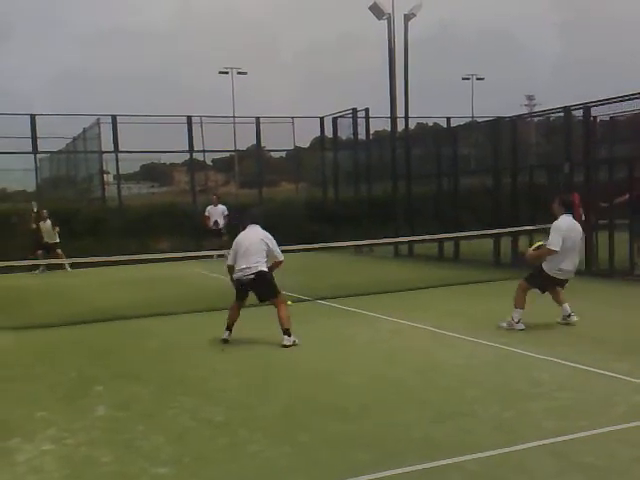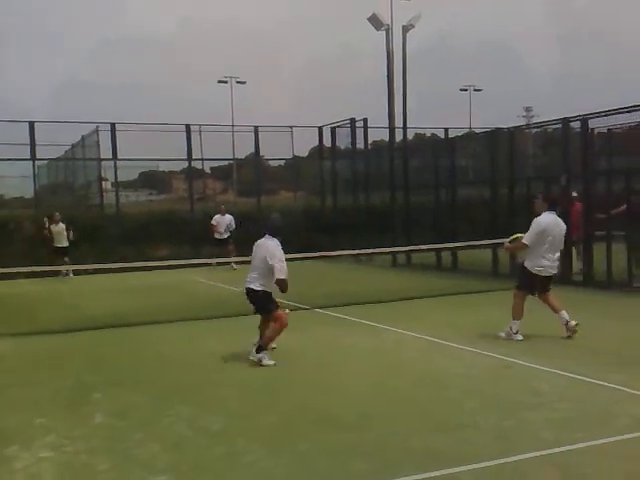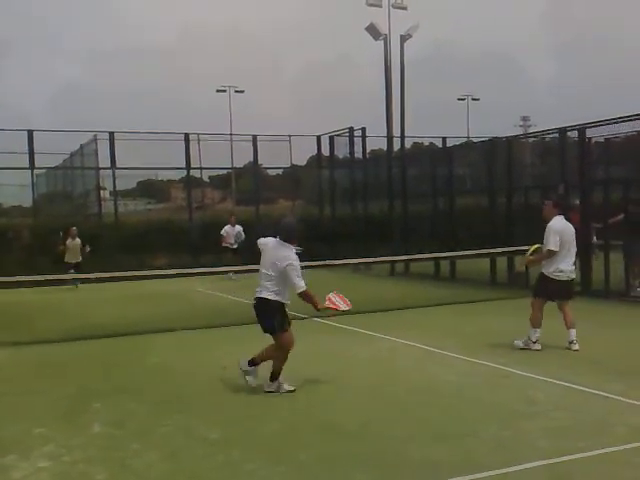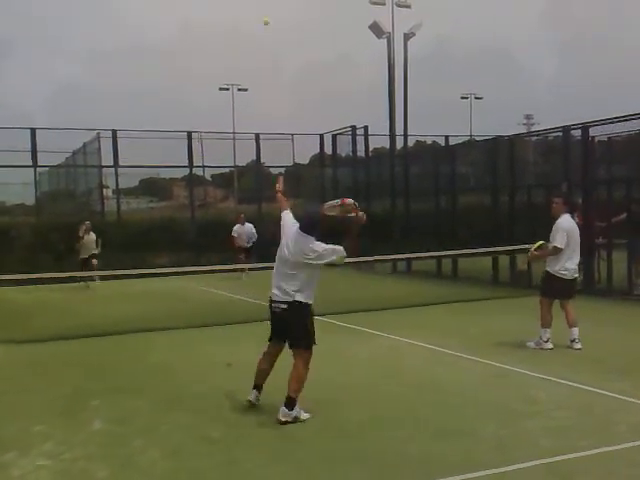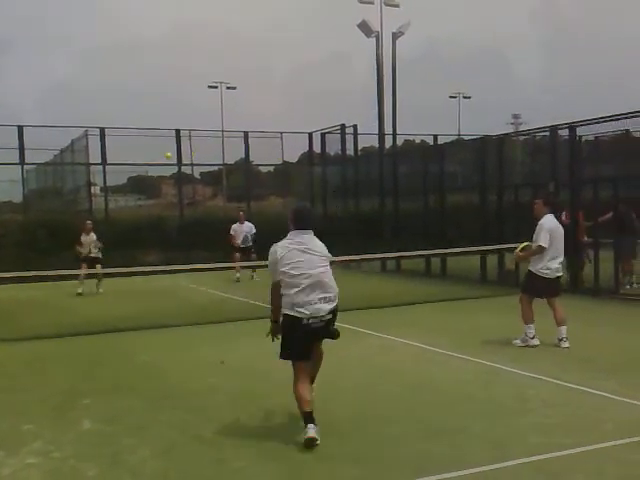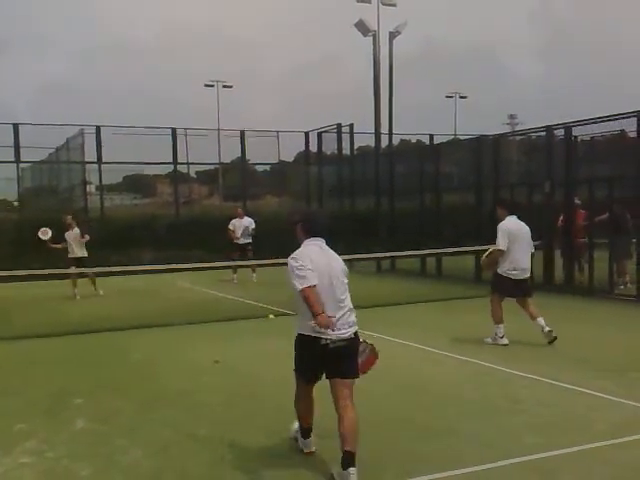
dt=0.4s
person 1, frame 1
left shoulder: (238, 238)
right shoulder: (265, 236)
left elbow: (230, 264)
right elbow: (279, 260)
left wrist: (234, 279)
right wrist: (268, 271)
left hip: (240, 276)
right hip: (258, 274)
left knee: (238, 303)
right knee: (280, 303)
left ankle: (227, 333)
right ankle: (287, 337)
person 1, frame 2
left shoulder: (259, 243)
right shoulder: (276, 250)
right elbow: (280, 280)
right wrist: (284, 288)
left hip: (254, 287)
right hip: (259, 291)
left knee: (269, 317)
right knee: (282, 320)
left ankle: (263, 341)
right ankle: (258, 353)
person 1, frame 3
left shoulder: (269, 243)
right shoulder: (290, 259)
left elbow: (260, 242)
right elbow: (301, 290)
left wrist: (280, 235)
right wrist: (316, 303)
left hip: (264, 300)
right hip: (271, 303)
left knee: (286, 342)
right knee: (286, 343)
left ankle: (274, 382)
right ankle: (250, 365)
person 1, frame 4
left shoulder: (290, 228)
right shoulder: (314, 250)
left elbow: (284, 207)
right elbow: (344, 251)
left wrist: (279, 191)
right wrist: (356, 226)
left hip: (276, 303)
right hip: (298, 307)
left knee: (272, 350)
right knee: (302, 360)
left ankle: (256, 392)
right ankle: (288, 410)
person 1, frame 5
left shoulder: (278, 250)
right shoulder: (321, 247)
left elbow: (277, 288)
left wrist: (275, 320)
left hip: (296, 319)
right hip: (326, 313)
left knee: (300, 375)
right knee: (315, 346)
left ankle: (310, 426)
right ankle: (308, 388)
person 1, frame 6
left shoulder: (299, 257)
right shoulder: (335, 258)
left elbow: (310, 291)
left wrist: (319, 316)
left hip: (315, 337)
right hip: (347, 334)
left knee: (304, 388)
right knee: (345, 401)
left ankle: (305, 437)
person 2, frame 1
left shoulder: (559, 224)
right shoulder: (577, 226)
left elbow: (551, 250)
left wrist: (534, 254)
left hip: (552, 269)
right hip: (567, 269)
left knee: (522, 287)
right knee: (552, 288)
left ankle: (516, 322)
right ankle: (569, 315)
person 2, frame 2
left shoulder: (539, 221)
right shoulder: (561, 224)
left elbow: (525, 244)
right elbow: (559, 247)
left wrist: (510, 247)
left hip: (533, 267)
right hip: (550, 268)
left knee: (518, 295)
right knee: (545, 295)
left ankle: (514, 331)
right ankle: (567, 322)
person 2, frame 3
left shoulder: (553, 225)
right shoulder: (569, 226)
left elbow: (552, 251)
left wrist: (534, 259)
right wrist: (541, 256)
left hip: (552, 274)
right hip: (568, 273)
left knee: (537, 304)
right knee: (564, 306)
left ankle: (533, 340)
right ankle: (573, 341)
person 2, frame 4
left shoulder: (561, 223)
right shoulder: (572, 223)
left elbow: (557, 248)
left wrist: (538, 255)
right wrist: (544, 251)
left hip: (556, 272)
right hip: (570, 272)
left knee: (545, 303)
right knee: (566, 304)
left ankle: (545, 340)
right ankle: (575, 339)
person 2, frame 5
left shoulder: (544, 223)
right shoulder: (556, 224)
left elbow: (541, 248)
left wrist: (523, 256)
right wrist: (529, 252)
left hip: (539, 271)
right hip: (554, 271)
left knee: (525, 300)
right knee: (554, 303)
left ankle: (530, 336)
right ankle: (563, 338)
person 2, frame 6
left shoulder: (503, 225)
right shoulder: (525, 227)
left elbow: (500, 250)
right elbow: (530, 250)
left wrist: (489, 261)
left hip: (506, 272)
right hip: (524, 272)
left knee: (495, 300)
right knee: (525, 303)
left ankle: (499, 336)
right ankle: (546, 329)
